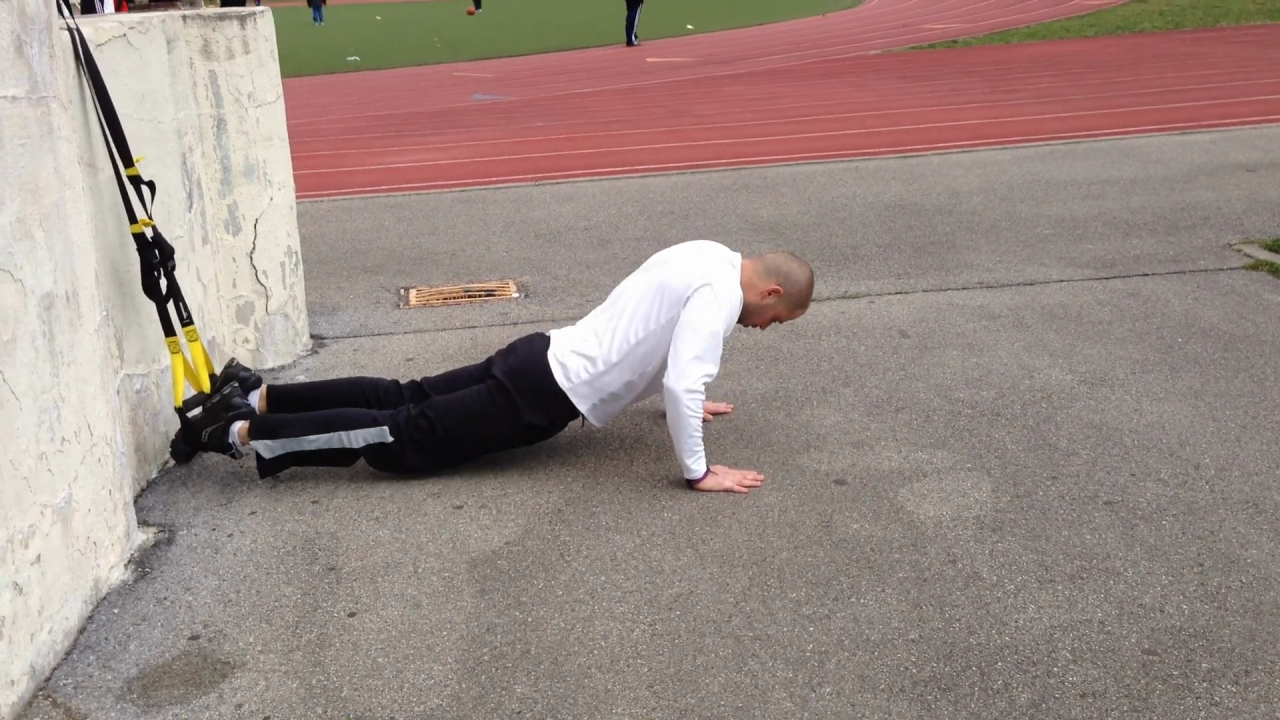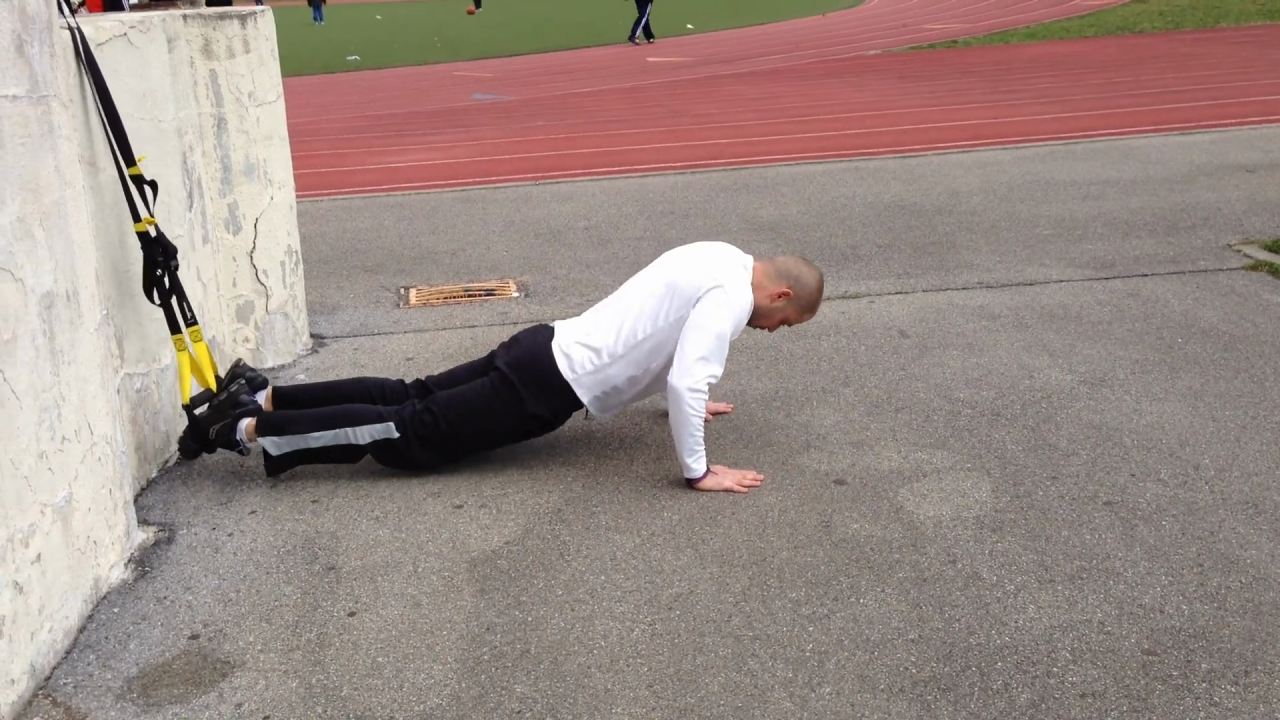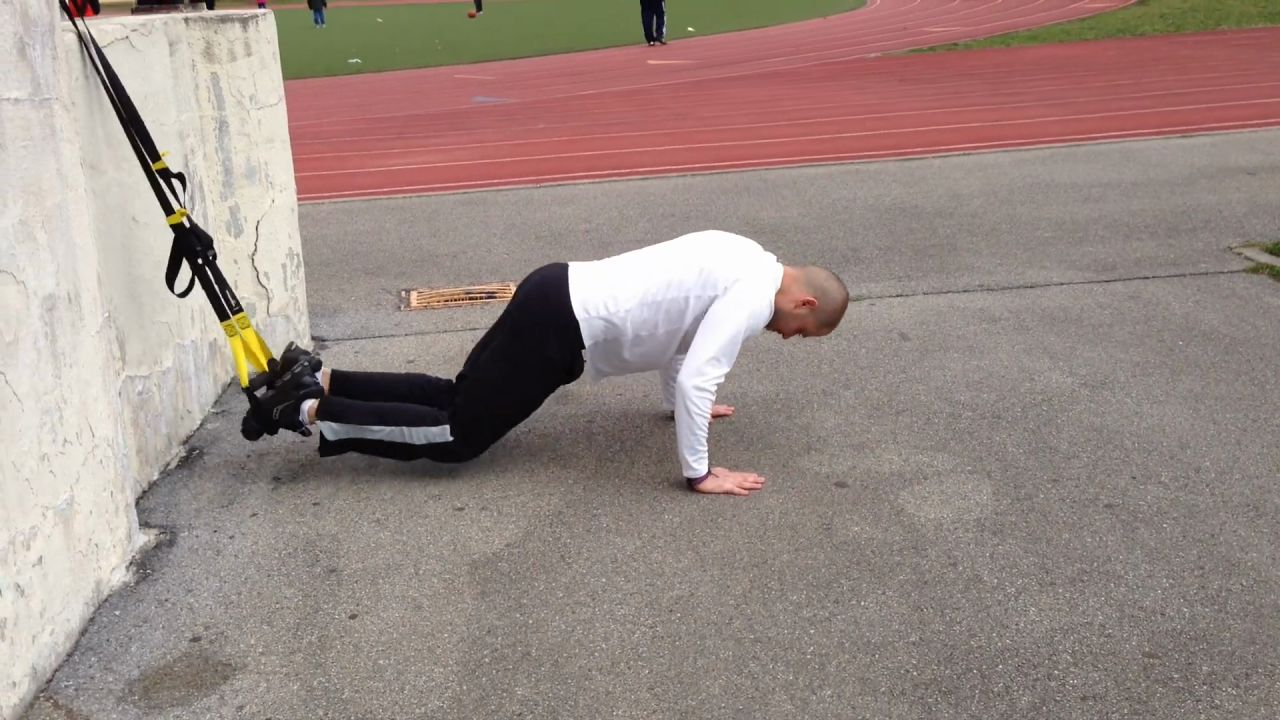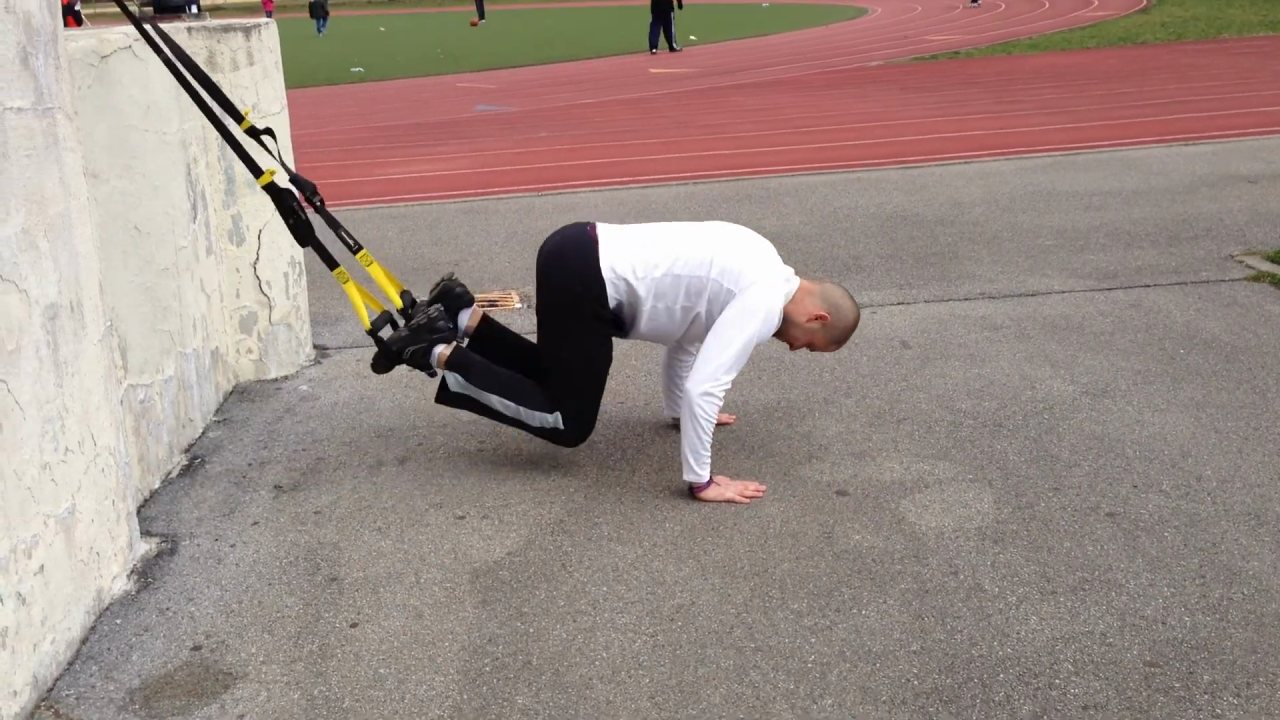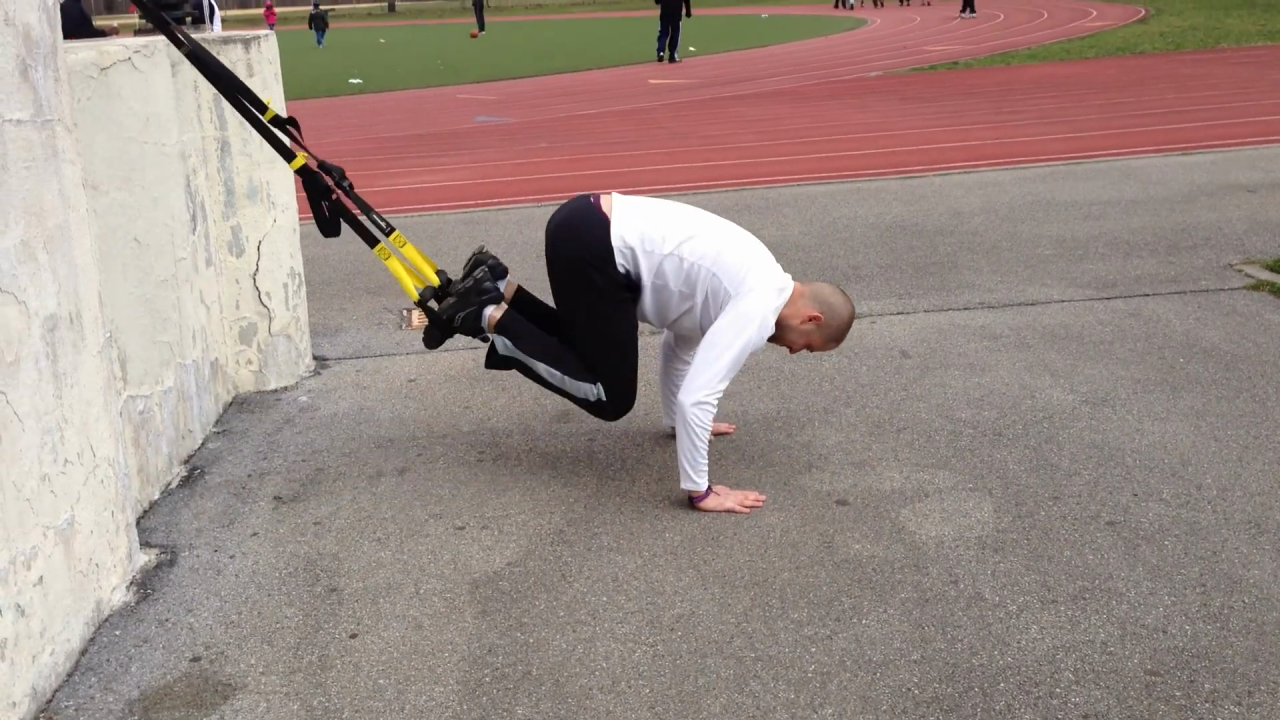
dt=0.3s
person 1, frame 1
left shoulder: (709, 257)
right shoulder: (721, 293)
right elbow: (681, 383)
left wrist: (687, 401)
right wrist: (698, 471)
left hip: (542, 358)
right hip: (546, 397)
left knee: (404, 402)
right knee: (404, 438)
left ankle: (255, 394)
right ankle: (242, 430)
person 1, frame 2
left shoulder: (719, 257)
right shoulder: (733, 295)
right elbow: (686, 381)
left wrist: (685, 400)
right wrist: (699, 471)
left hip: (545, 350)
right hip: (546, 386)
left knee: (413, 398)
right knee: (409, 433)
left ankle: (261, 395)
right ankle: (251, 428)
person 1, frame 3
left shoulder: (743, 258)
right shoulder: (756, 294)
right elbow: (695, 378)
left wrist: (684, 404)
right wrist: (700, 473)
left hip: (558, 294)
right hip: (561, 322)
left knee: (452, 400)
right knee: (458, 433)
left ankle: (318, 378)
right ankle: (310, 411)
person 1, frame 4
left shoulder: (760, 274)
right shoulder: (767, 302)
left elbow: (682, 328)
right elbow: (701, 387)
left wrist: (682, 412)
right wrist: (701, 480)
left hip: (576, 250)
right hip: (581, 271)
left knee: (562, 381)
right knee: (568, 423)
left ankle: (461, 319)
right ankle: (444, 356)
person 1, frame 5
left shoulder: (754, 281)
right shoulder: (761, 307)
left elbow: (681, 334)
right elbow: (695, 395)
left wrist: (677, 420)
right wrist: (699, 491)
left hip: (587, 222)
right hip: (594, 242)
left knee: (590, 355)
right knee: (610, 397)
left ankle: (497, 292)
right ankle: (492, 319)
